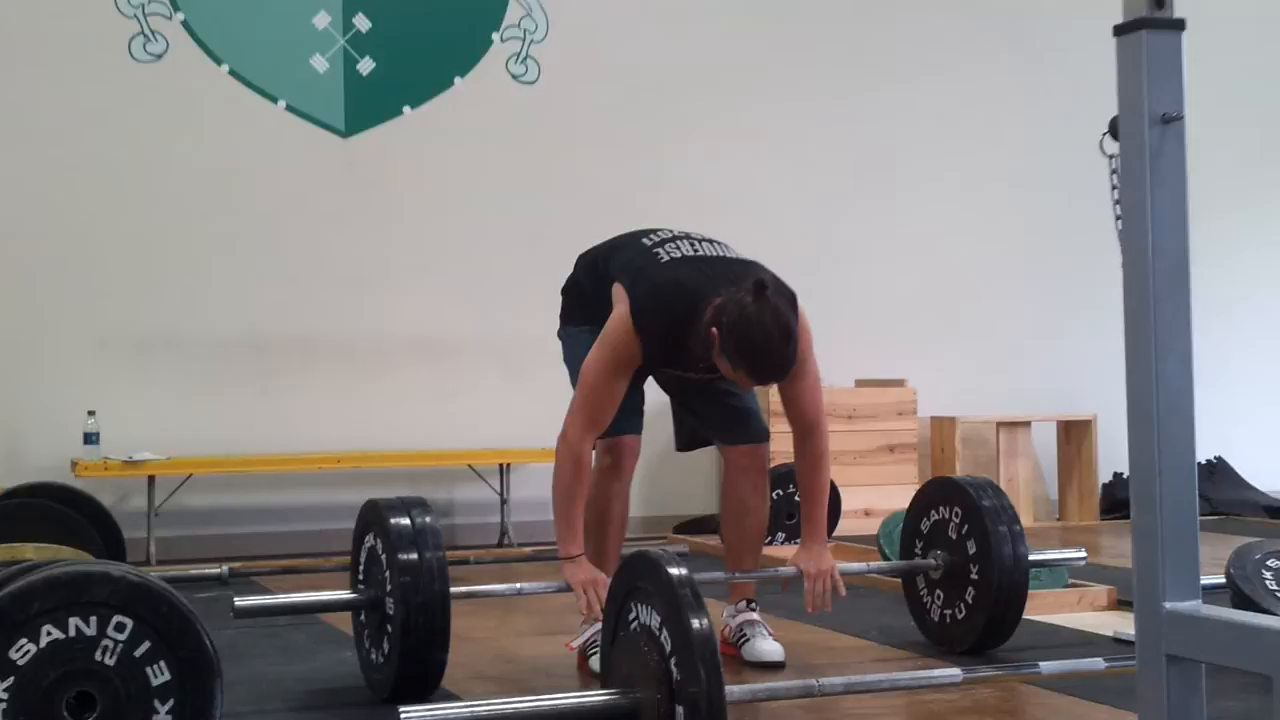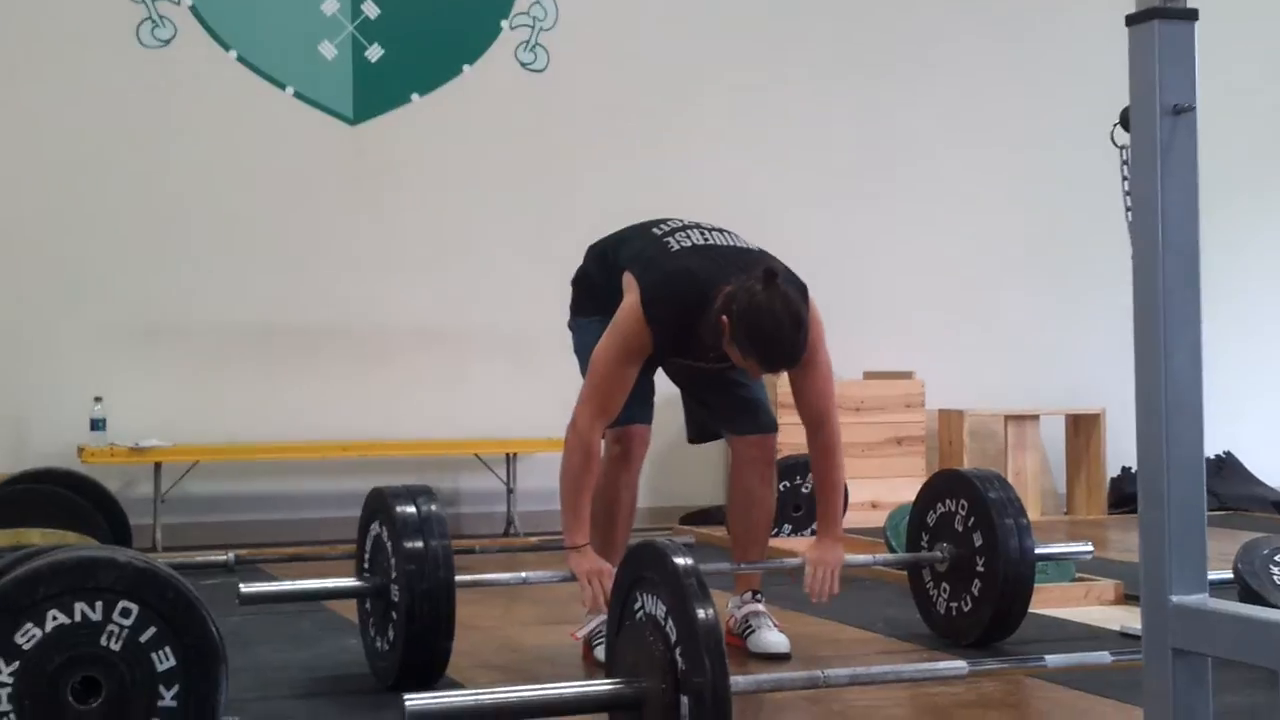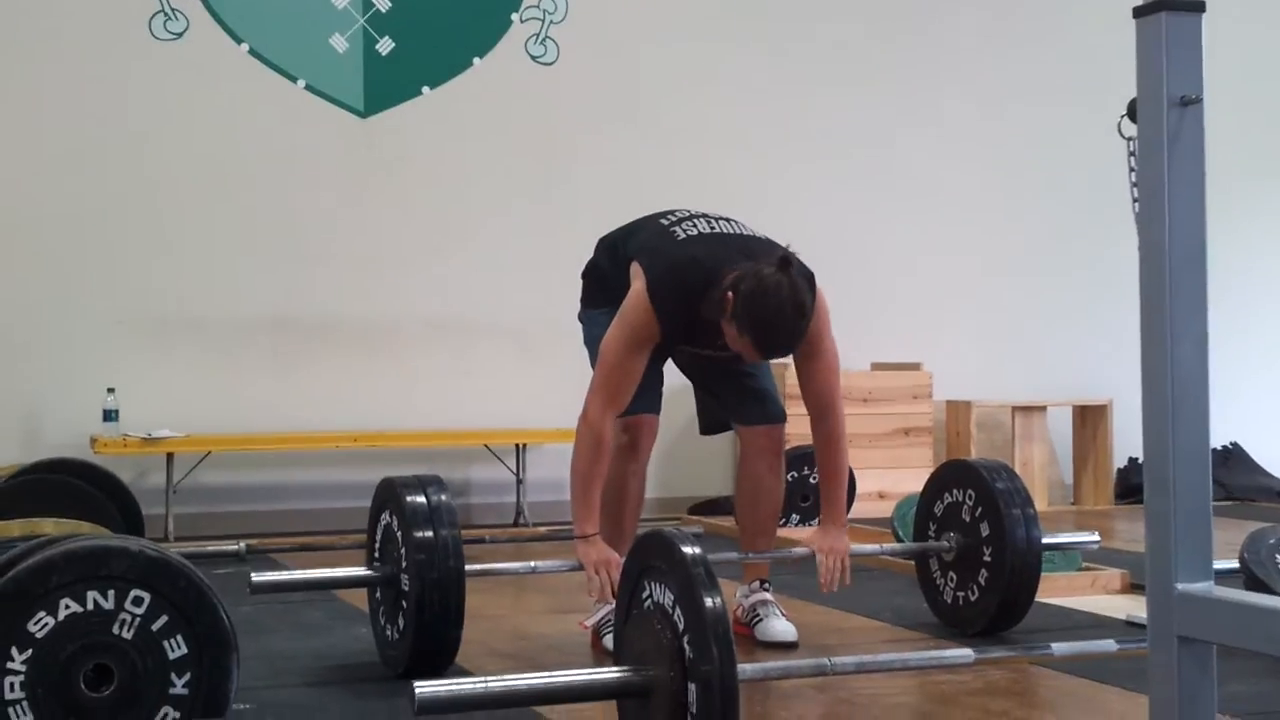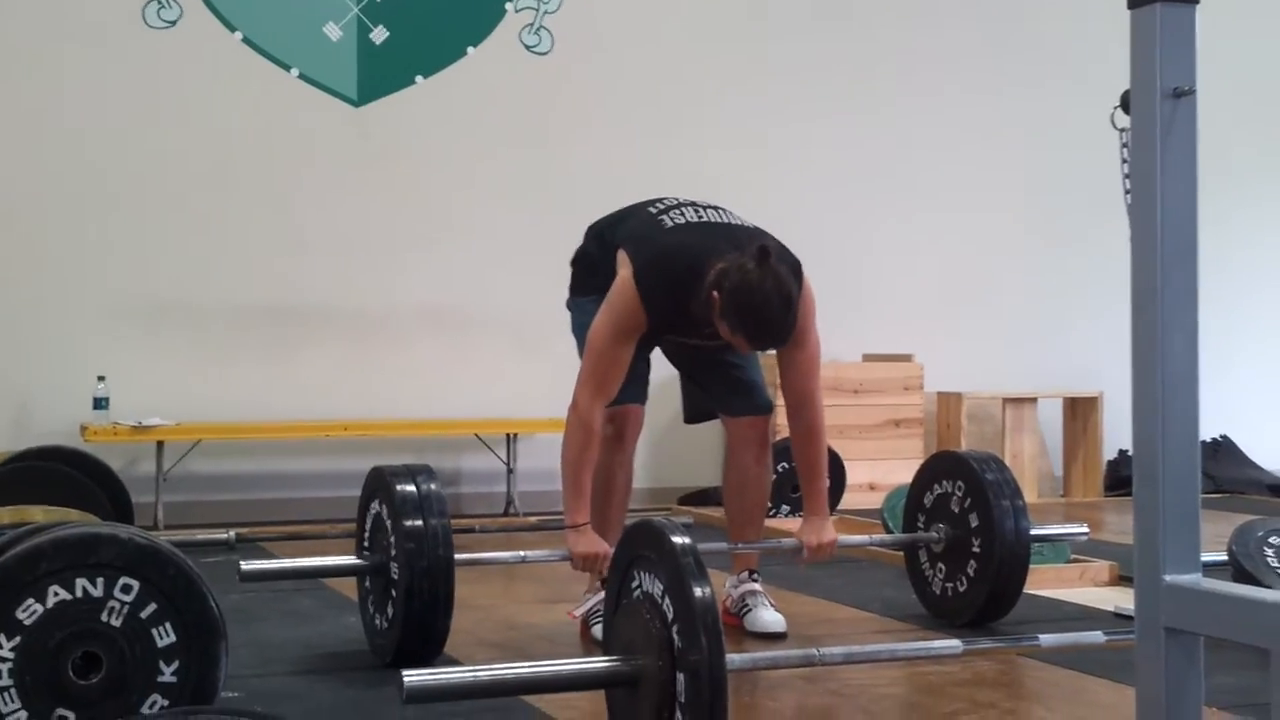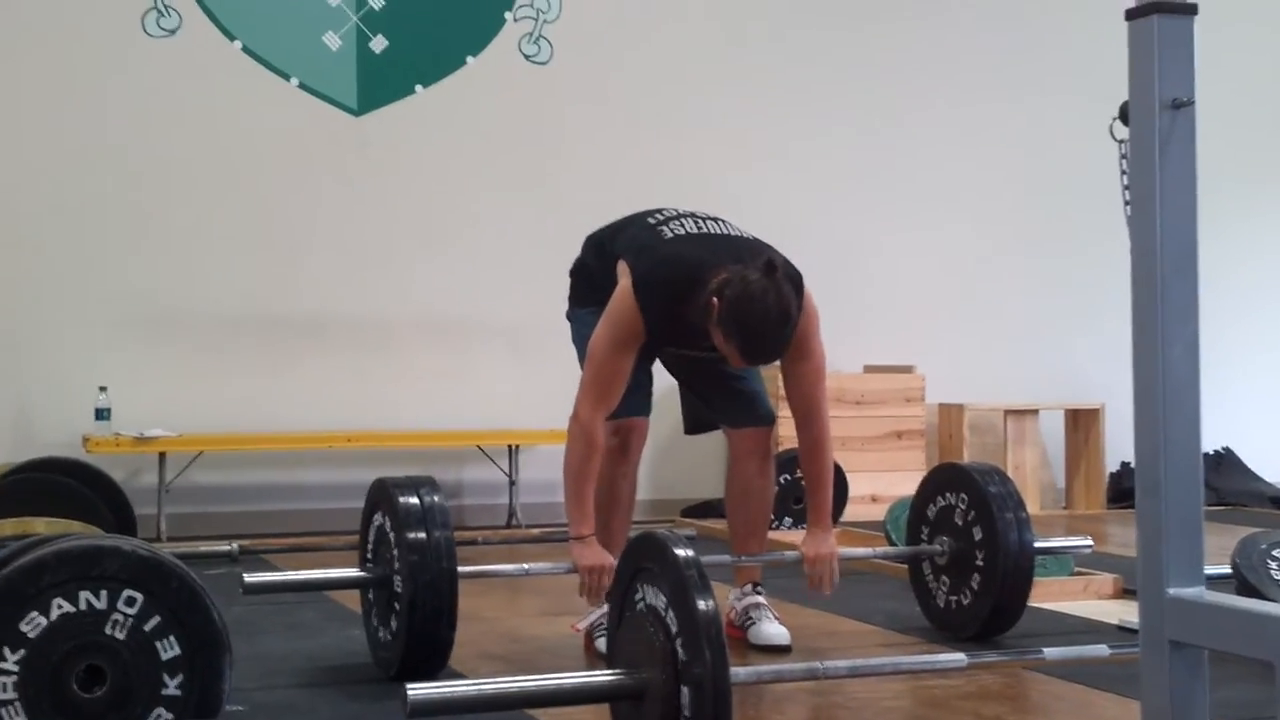
dt=0.4s
person 1, frame 1
left shoulder: (782, 319)
right shoulder: (633, 319)
left elbow: (810, 431)
right elbow: (576, 436)
left wrist: (814, 542)
right wrist: (572, 556)
left hip: (697, 316)
right hip: (596, 311)
left knee: (751, 450)
right knee: (618, 449)
left ankle: (742, 615)
right ankle: (599, 624)
person 1, frame 2
left shoulder: (795, 311)
right shoulder: (645, 308)
left elbow: (822, 425)
right elbow: (586, 426)
left wrist: (829, 536)
right wrist: (579, 546)
left hip: (705, 315)
right hip: (607, 300)
left knee: (759, 442)
right knee: (628, 439)
left ankle: (747, 606)
right ankle: (605, 614)
person 1, frame 3
left shoulder: (801, 299)
right shoulder: (650, 295)
left elbow: (827, 413)
right elbow: (598, 416)
left wrist: (834, 524)
right wrist: (587, 535)
left hip: (710, 312)
right hip: (614, 293)
left knee: (767, 431)
right knee: (635, 428)
left ankle: (755, 595)
right ankle: (613, 603)
person 1, frame 4
left shoulder: (788, 288)
right shoulder: (637, 283)
left elbow: (804, 405)
right elbow: (588, 404)
left wrist: (817, 515)
right wrist: (578, 525)
left hip: (701, 291)
right hip: (603, 280)
left knee: (754, 421)
right knee: (621, 419)
left ankle: (744, 586)
right ankle: (602, 593)
person 1, frame 5
left shoulder: (792, 304)
right shoulder: (636, 293)
left elbow: (812, 419)
right elbow: (590, 415)
left wrist: (820, 527)
right wrist: (582, 537)
left hip: (697, 314)
right hip: (602, 291)
left knee: (756, 432)
right knee: (625, 431)
left ankle: (747, 598)
right ankle: (606, 606)
